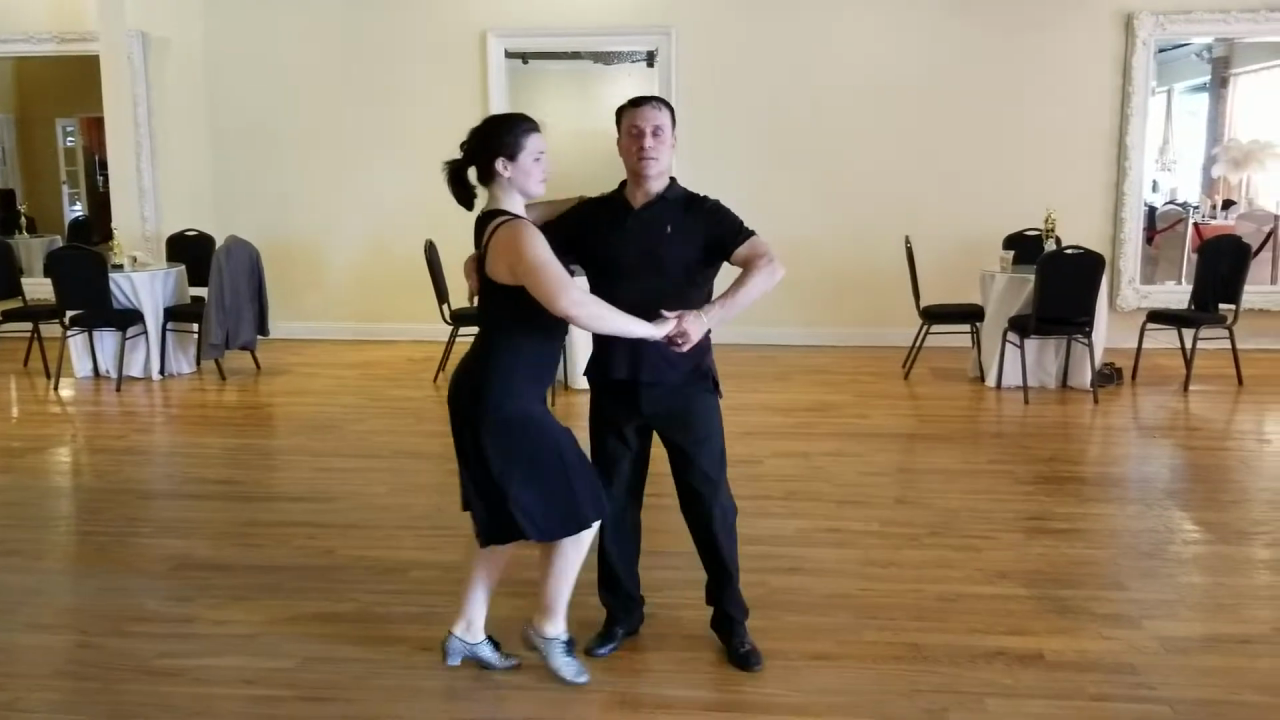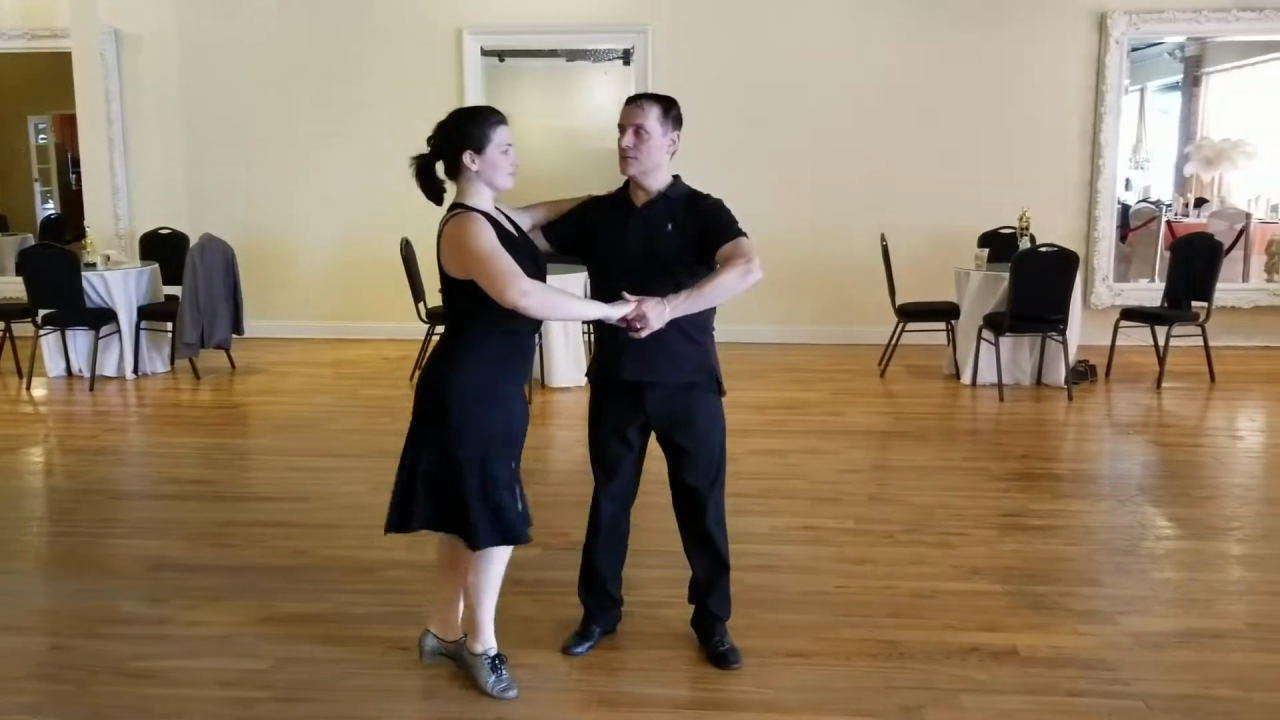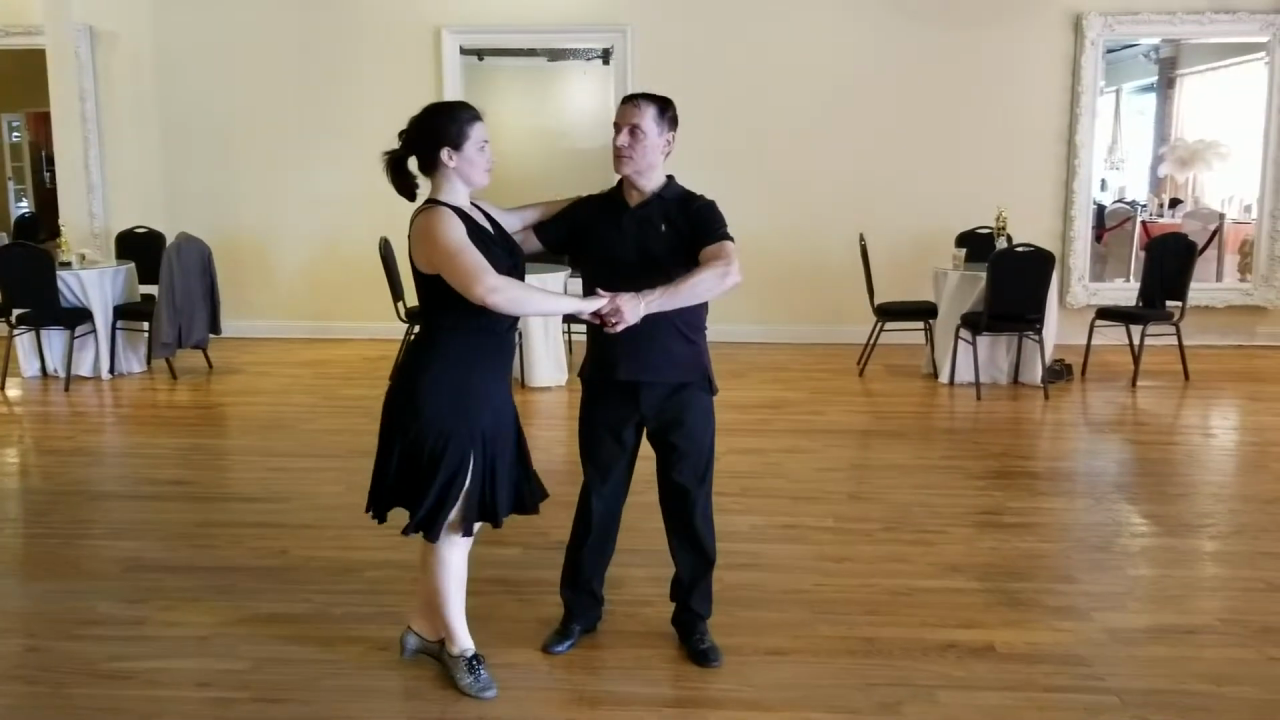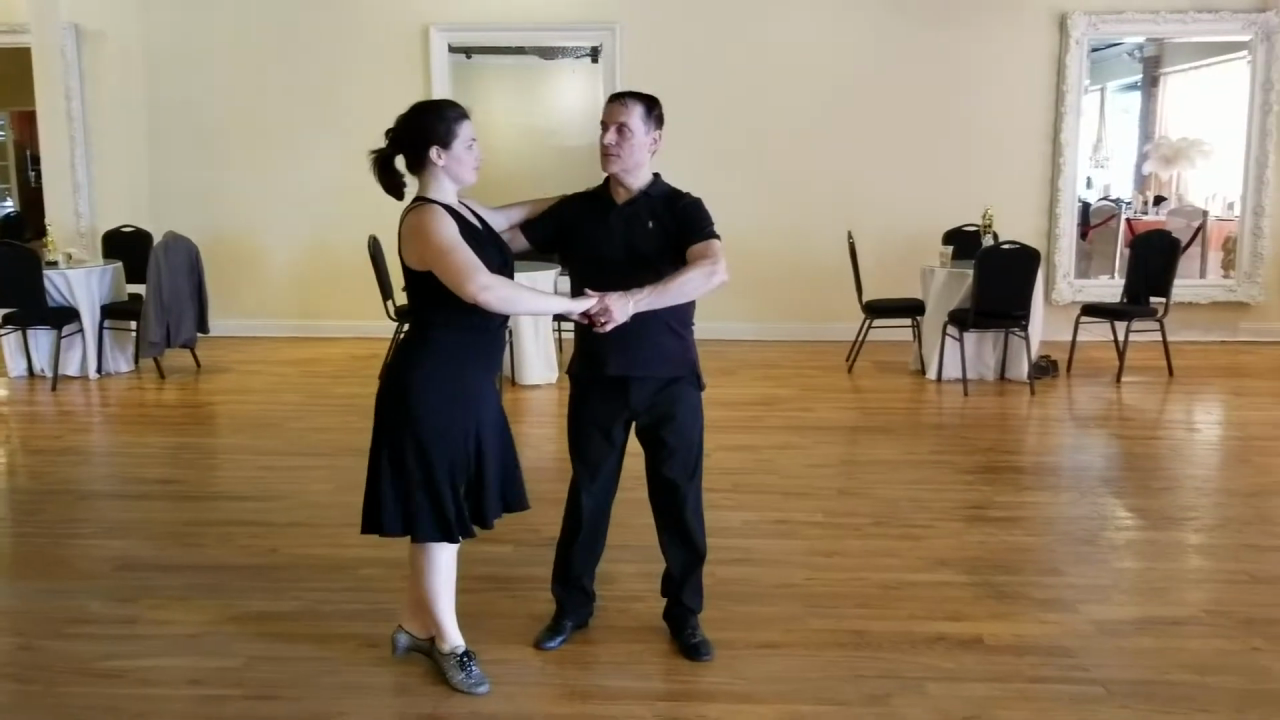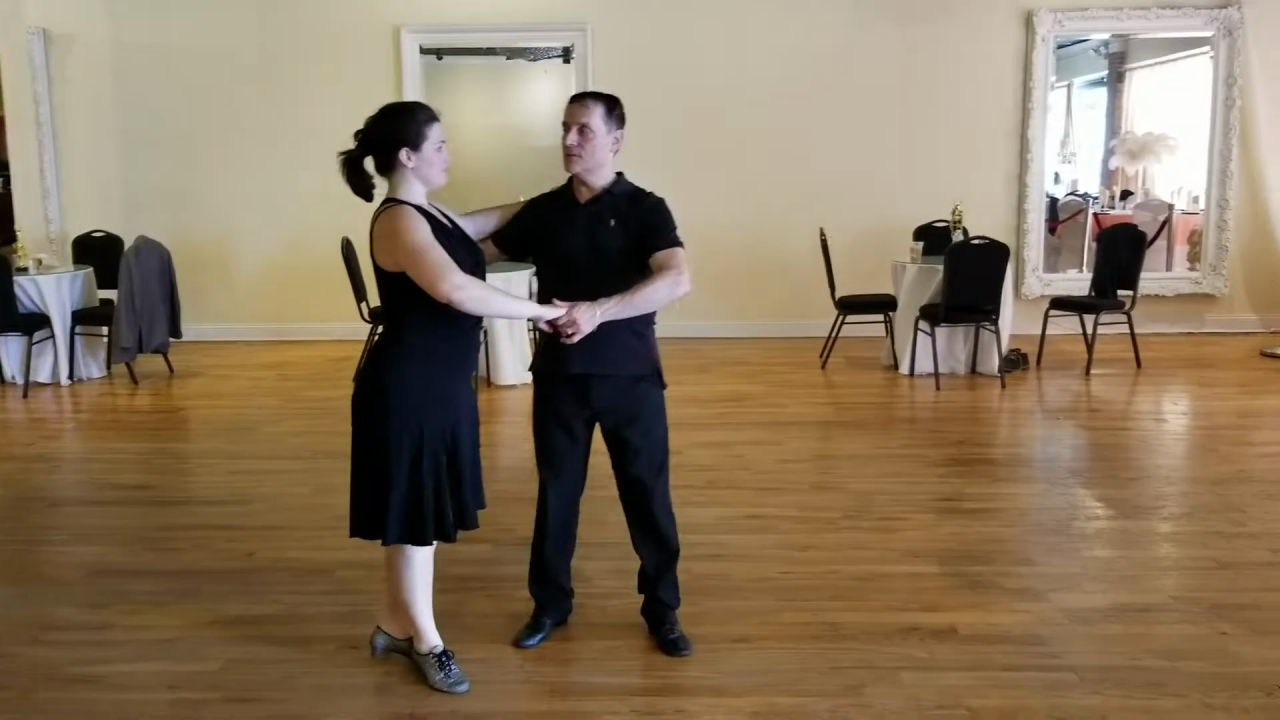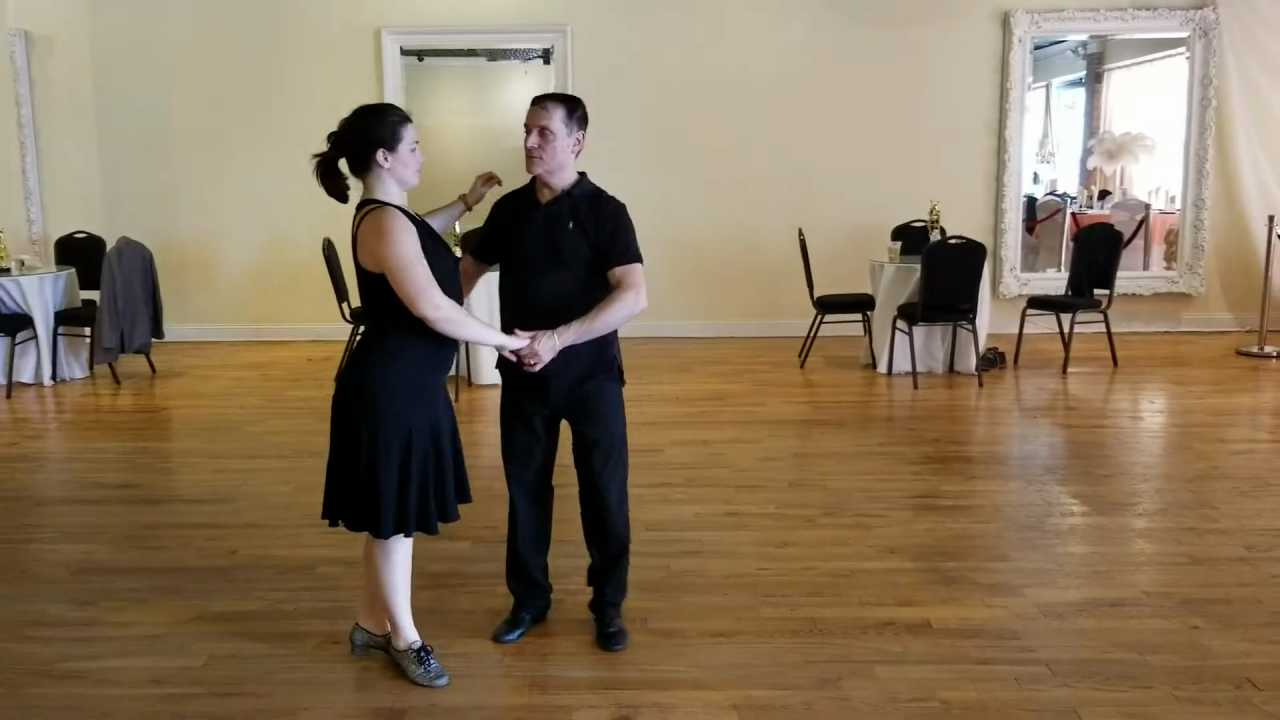
dt=0.3s
person 1, frame 1
left shoulder: (502, 223)
right shoulder: (514, 236)
right elbow: (572, 305)
right wrist: (651, 329)
left hip: (502, 393)
right hip: (502, 400)
left knee: (507, 519)
right knee: (579, 511)
left ankle: (467, 633)
right ankle: (551, 629)
person 1, frame 2
left shoulder: (494, 216)
right shoulder: (466, 227)
left elbow: (540, 215)
right elbow: (523, 296)
right wrist: (609, 310)
left hip: (495, 389)
right hip: (466, 394)
left knee: (472, 519)
right knee: (495, 524)
left ankle: (443, 630)
right ankle: (481, 645)
person 1, frame 3
left shoulder: (472, 212)
right shoulder: (435, 222)
left elbow: (522, 219)
right elbow: (491, 292)
right wrist: (579, 304)
left hip: (481, 386)
right hip: (442, 391)
left knee: (461, 516)
right knee: (450, 520)
left ankle: (425, 628)
right ankle: (457, 645)
person 1, frame 4
left shoulder: (459, 210)
right shoulder: (426, 219)
left elbow: (507, 218)
right elbow: (483, 290)
right wrist: (568, 305)
left hip: (468, 385)
right hip: (431, 389)
left knee: (447, 514)
right knee: (438, 518)
left ankle: (415, 626)
right ankle: (448, 641)
person 1, frame 5
left shoulder: (424, 214)
right shoulder: (399, 221)
left elbow: (465, 230)
right elbow: (456, 290)
right wrist: (540, 310)
left hip: (439, 385)
right hip: (407, 390)
left knee: (420, 517)
right knee: (414, 520)
left ankle: (395, 626)
right ankle: (426, 642)
person 1, frame 6
left shoulder: (391, 217)
right shoulder: (383, 222)
right elbow: (432, 308)
left wrist: (467, 202)
right wrist: (505, 340)
left hip: (411, 384)
right hip: (389, 388)
left knee: (398, 514)
right knee: (394, 516)
left ankle: (372, 623)
right ankle: (403, 637)
person 2, frame 1
left shoulder: (702, 215)
right shoulder: (588, 216)
left elbow: (769, 266)
left wrist: (708, 315)
left hip: (685, 383)
right hip: (614, 384)
left knee: (709, 503)
right knee: (615, 502)
left ankle: (730, 618)
right ankle: (622, 612)
person 2, frame 2
left shoulder: (702, 211)
right shoulder: (595, 214)
left elbow: (747, 268)
left wrist: (669, 307)
left hip: (689, 383)
right hip: (616, 383)
left knee: (701, 502)
right knee: (609, 497)
left ankle: (712, 619)
right ankle: (599, 610)
person 2, frame 3
left shoulder: (695, 211)
right shoulder: (588, 213)
left elbow: (727, 272)
right elbow: (513, 240)
left wrist: (642, 302)
left hip: (681, 384)
right hip: (609, 382)
left knee: (688, 502)
right knee: (599, 496)
left ankle: (693, 618)
right ankle: (580, 608)
person 2, frame 4
left shoulder: (682, 209)
right shoulder: (576, 210)
left elbow: (714, 271)
right elbow: (502, 238)
left wrist: (632, 301)
left hip: (669, 379)
right hip: (597, 378)
left knee: (678, 497)
right knee: (588, 492)
left ankle: (684, 613)
right ankle: (571, 605)
person 2, frame 5
left shoulder: (644, 209)
right shoulder: (542, 210)
left elbow: (677, 279)
right elbow: (483, 254)
left wrist: (597, 310)
left hip: (629, 375)
right hip: (559, 375)
left knee: (648, 492)
right knee: (556, 490)
left ankle: (662, 608)
right ankle: (550, 603)
person 2, frame 6
left shoulder: (604, 211)
right shoulder: (509, 209)
left elbow: (633, 296)
right elbow: (469, 268)
left wrist: (559, 338)
left hip: (591, 373)
right hip: (524, 375)
left knee: (604, 487)
right knee: (525, 487)
left ankle: (608, 603)
right ankle: (529, 598)
